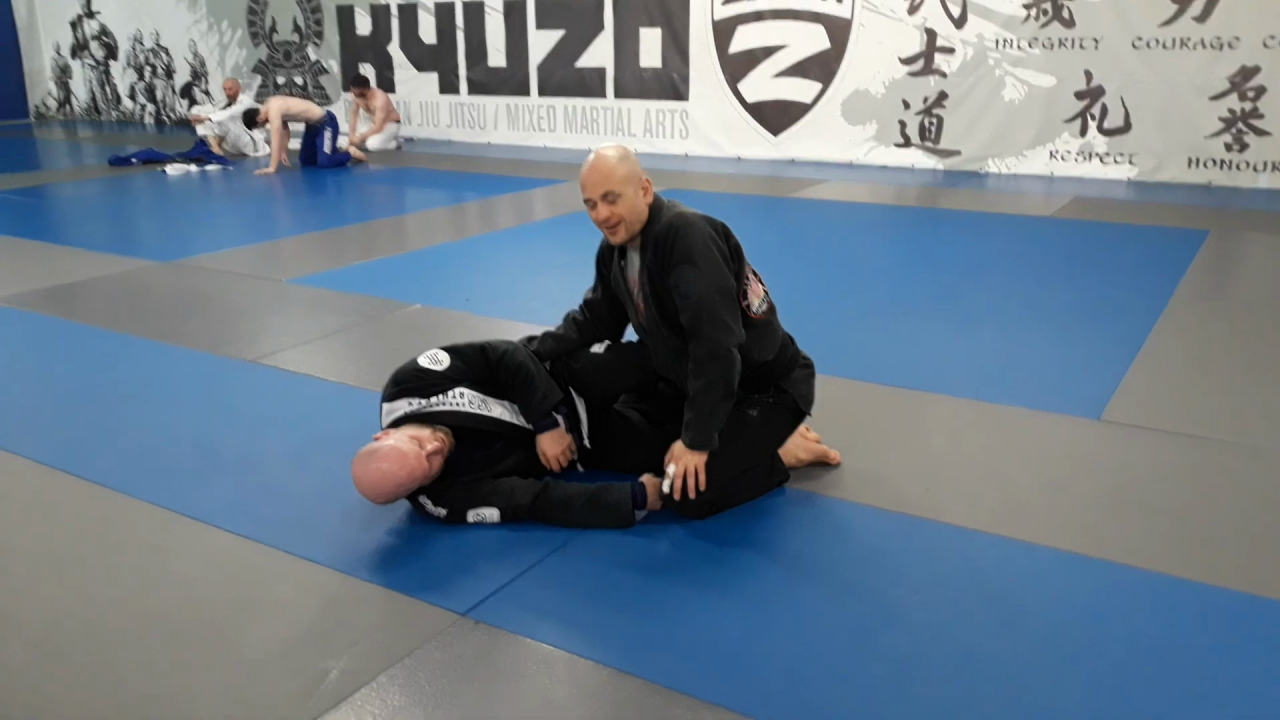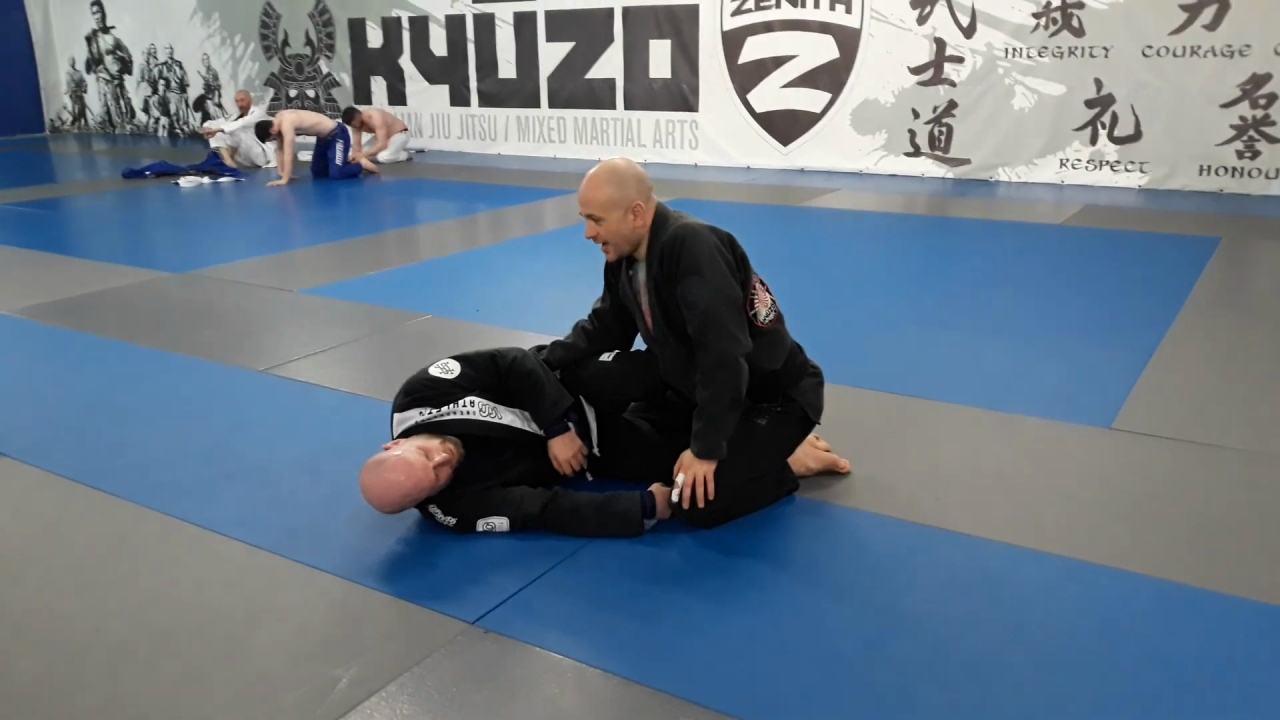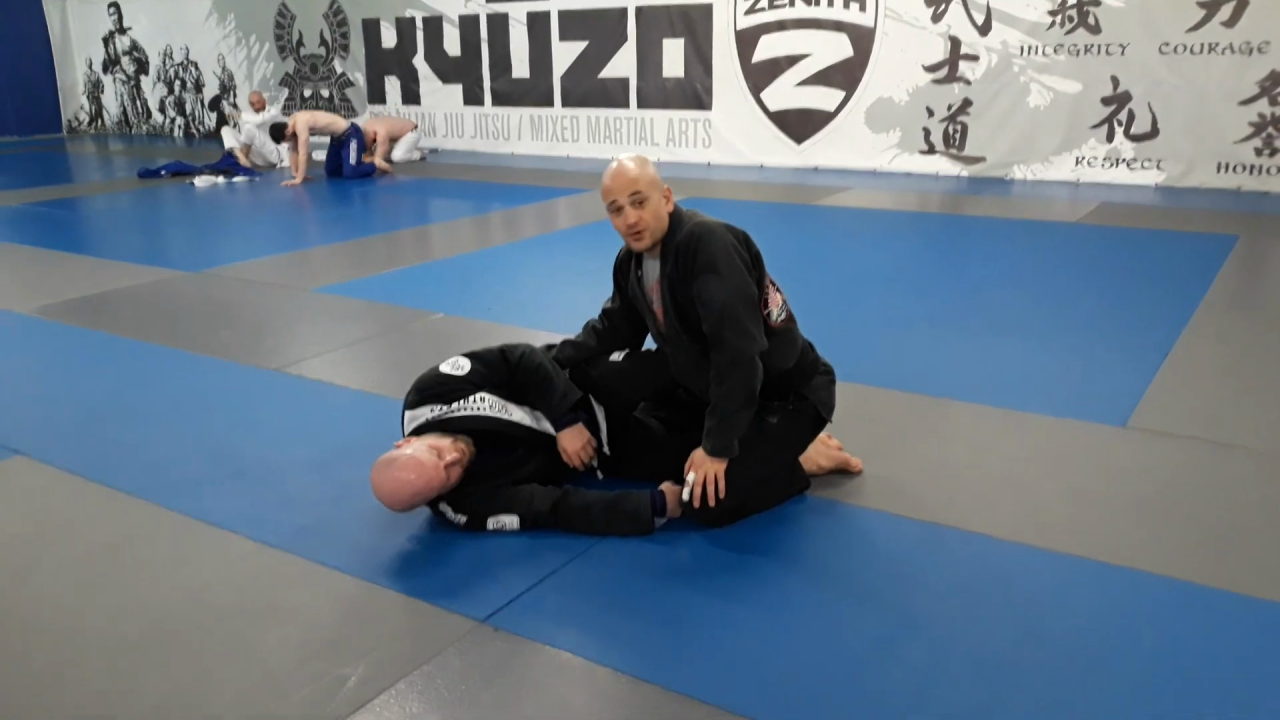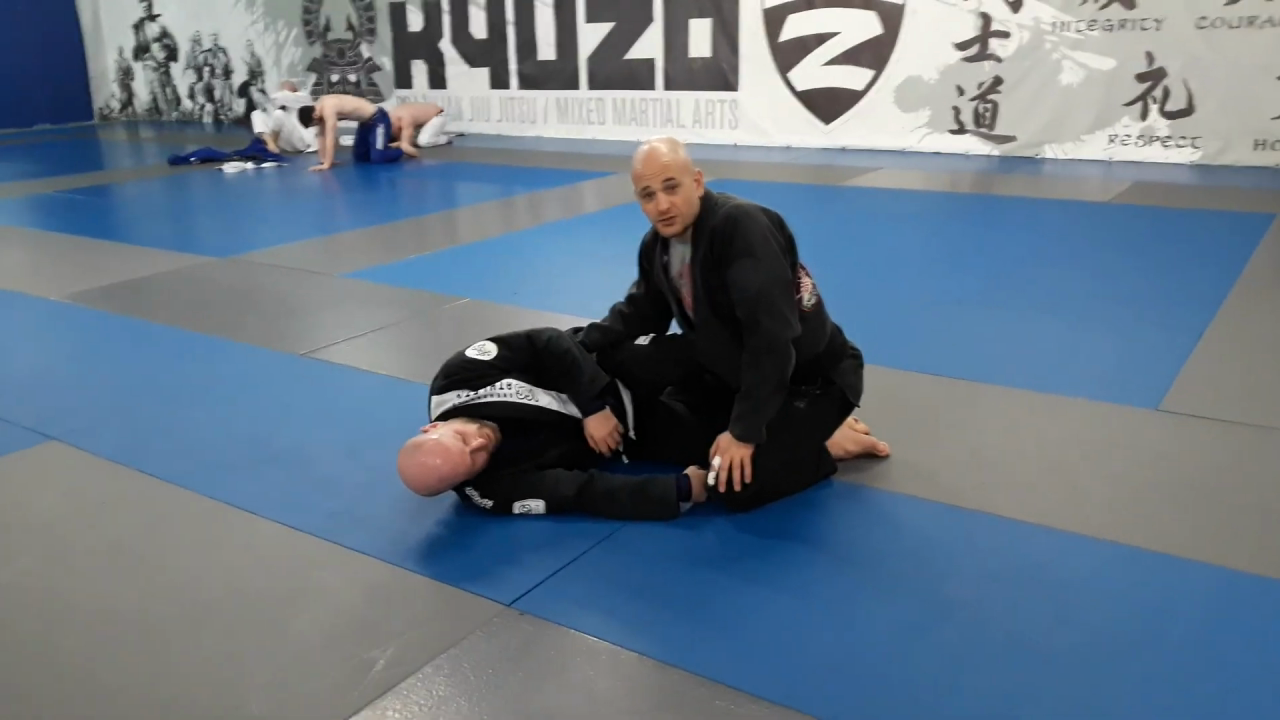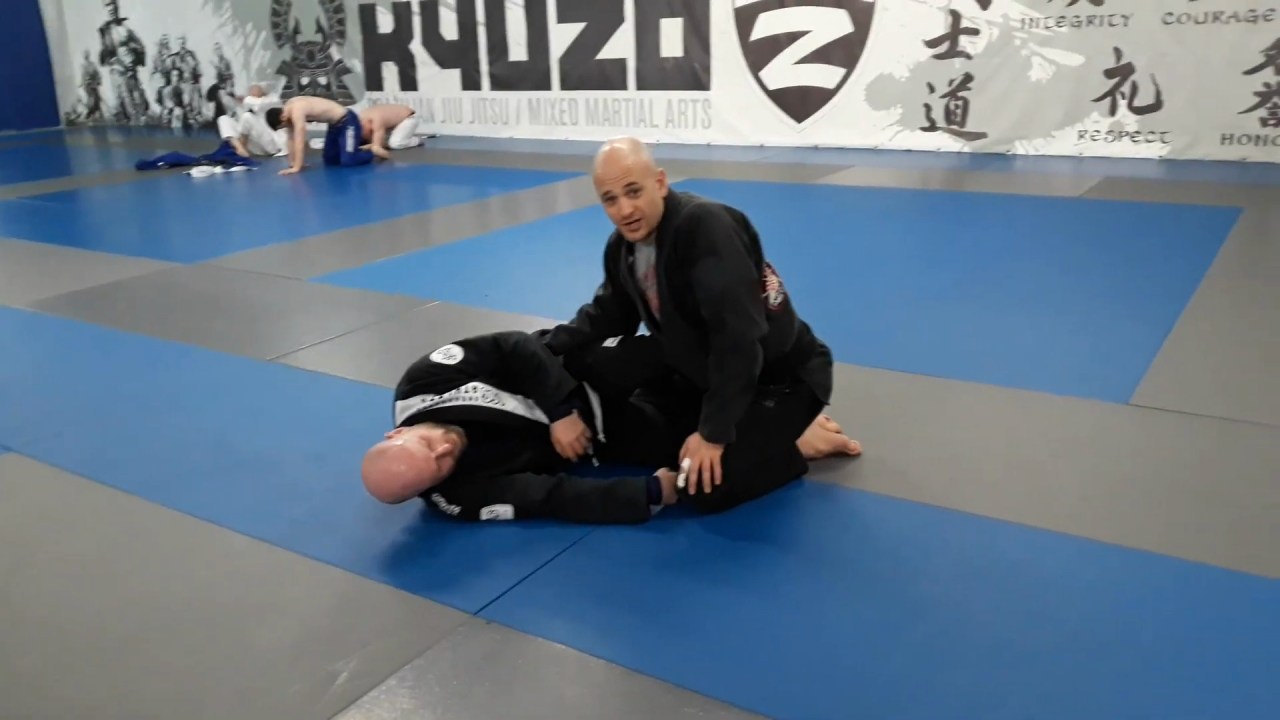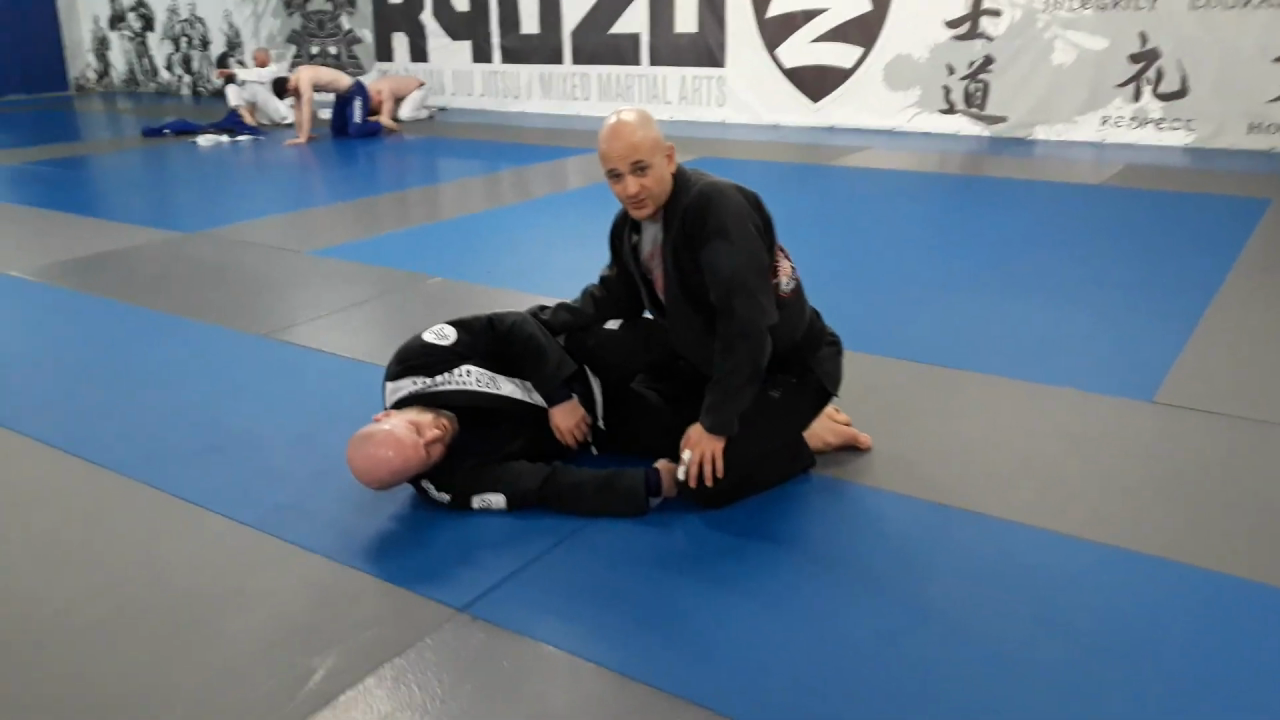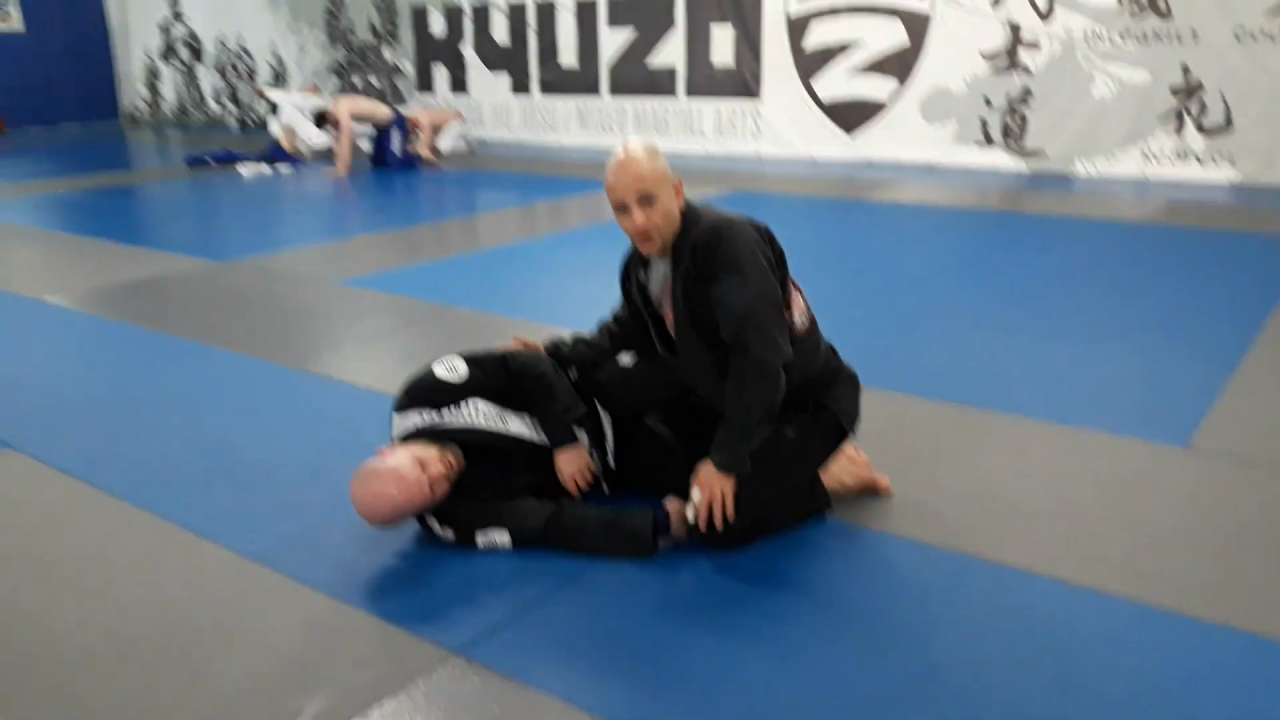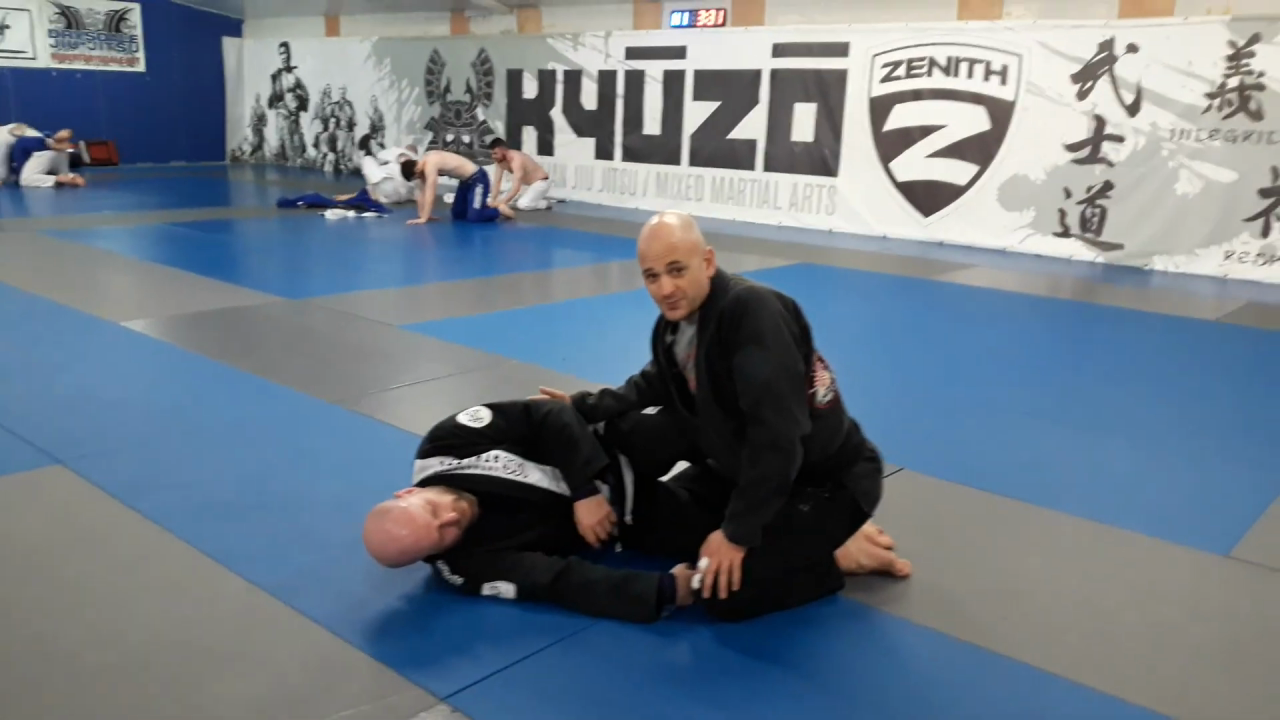
dt=0.5s
person 1, frame 1
left shoulder: (410, 384)
right shoulder: (450, 501)
left elbow: (504, 356)
right elbow: (542, 502)
left wrist: (546, 422)
right wrist: (642, 497)
left hip: (564, 379)
right hip: (585, 439)
person 1, frame 2
left shoulder: (422, 393)
right shoulder: (460, 508)
left elbow: (512, 364)
right elbow: (550, 511)
left wrist: (556, 425)
right wrist: (652, 506)
left hip: (574, 388)
right hip: (593, 447)
person 1, frame 3
left shoulder: (430, 391)
right shoulder: (469, 508)
left elbow: (519, 360)
right elbow: (561, 510)
left wrist: (565, 419)
right wrist: (661, 505)
left hip: (586, 387)
right hip: (602, 447)
person 1, frame 4
left shoulder: (458, 376)
right shoulder: (495, 490)
left elbow: (548, 344)
right elbow: (588, 493)
left wrist: (594, 405)
right wrist: (686, 488)
person 1, frame 5
left shoulder: (422, 381)
right shoulder: (465, 498)
left elbow: (514, 347)
right elbow: (560, 498)
left wrist: (560, 409)
right wrist: (659, 491)
left hip: (582, 375)
right hip: (600, 433)
person 1, frame 6
left shoulder: (415, 361)
right shoulder: (454, 484)
left elbow: (510, 327)
right elbow: (554, 488)
left wrist: (558, 395)
right wrist: (656, 482)
person 1, frame 7
left shoulder: (424, 395)
right shoulder: (461, 520)
left elbow: (524, 367)
right elbow: (559, 526)
left wrist: (564, 439)
right wrist: (664, 523)
person 1, frame 8
left shoulder: (444, 445)
right shoulder: (472, 569)
left elbow: (545, 418)
right elbow: (559, 584)
left wrist: (584, 491)
right wrist: (672, 590)
left hip: (612, 450)
right hip: (625, 519)
person 2, frame 1
left shoulder: (687, 237)
right shoulder: (615, 246)
left elbow: (716, 346)
right elbow: (596, 319)
left wrist: (697, 440)
right wrist: (531, 352)
left hip: (763, 385)
left knee: (689, 495)
left ankle: (787, 450)
person 2, frame 2
left shoulder: (694, 249)
right shoulder: (623, 257)
left elbow: (723, 356)
right elbow: (605, 328)
left wrist: (705, 448)
right wrist: (541, 360)
left hip: (771, 394)
left knee: (698, 505)
left ankle: (794, 458)
person 2, frame 3
left shoulder: (709, 246)
right shoulder: (632, 258)
left elbow: (738, 354)
right elbow: (615, 328)
left wrist: (717, 446)
right wrist: (553, 361)
left hip: (783, 392)
right hip: (704, 381)
left knee: (712, 504)
left ankle: (804, 456)
person 2, frame 4
left shoulder: (743, 228)
right shoulder: (657, 243)
left elbow: (772, 339)
right elbow: (640, 312)
left wrist: (744, 431)
right wrist: (579, 344)
left hip: (808, 375)
right hip: (729, 364)
left knee: (738, 489)
left ankle: (829, 440)
person 2, frame 5
left shoulder: (706, 228)
right shoulder: (623, 245)
left elbow: (738, 338)
right elbow: (608, 315)
left wrist: (713, 432)
right wrist: (544, 346)
left hip: (779, 373)
right hip: (700, 364)
left knee: (710, 488)
left ankle: (803, 439)
person 2, frame 6
left shoulder: (718, 208)
right shoulder: (630, 222)
left elbow: (747, 325)
right elbow: (615, 297)
left wrist: (716, 422)
right wrist: (541, 321)
left hip: (787, 362)
right hip: (707, 352)
left knee: (711, 483)
left ankle: (808, 433)
person 2, frame 7
left shoulder: (728, 242)
right shoulder: (642, 259)
left elbow: (760, 361)
right elbow: (630, 331)
left wrist: (727, 460)
right wrist: (556, 354)
left hip: (805, 402)
right hip: (724, 392)
left knee: (720, 521)
left ankle: (826, 475)
person 2, frame 8
left shoulder: (754, 313)
right shoulder: (673, 323)
left elbow: (776, 436)
right elbow: (656, 386)
left wrist: (738, 533)
right wrist: (583, 406)
left hip: (828, 479)
right hip: (750, 468)
left knee: (729, 593)
left ankle: (844, 552)
right ankle: (808, 532)
